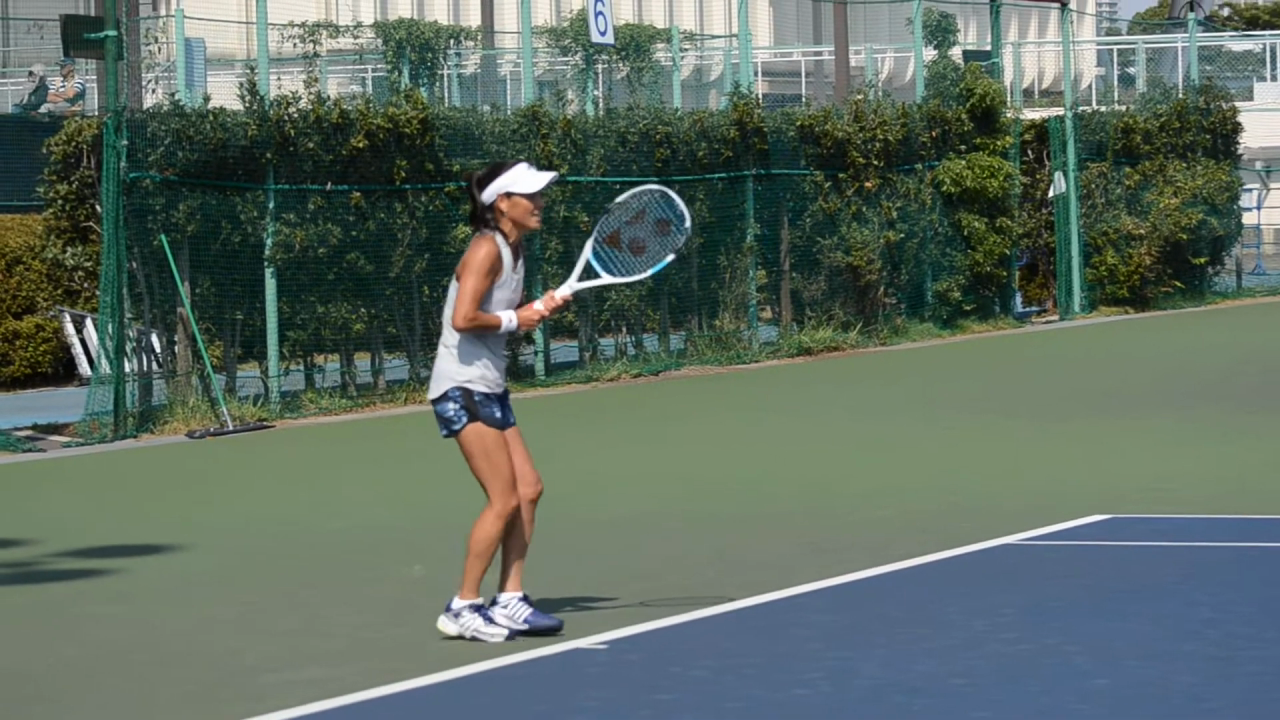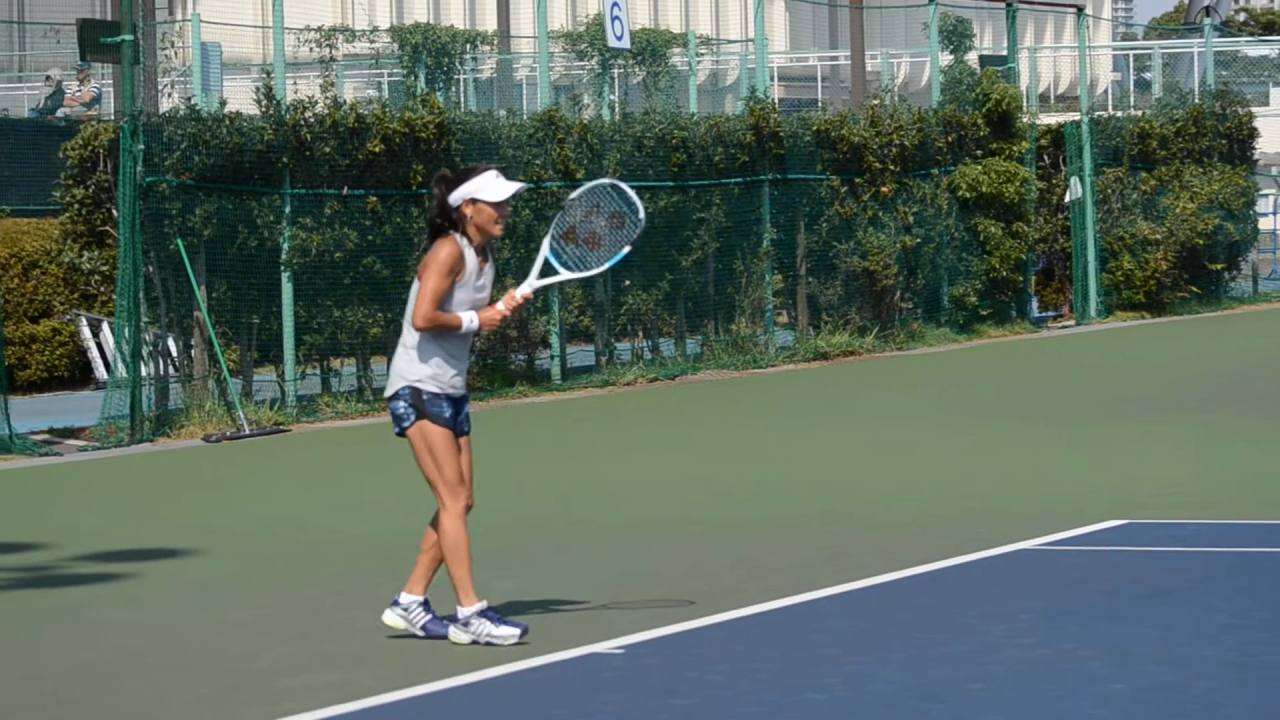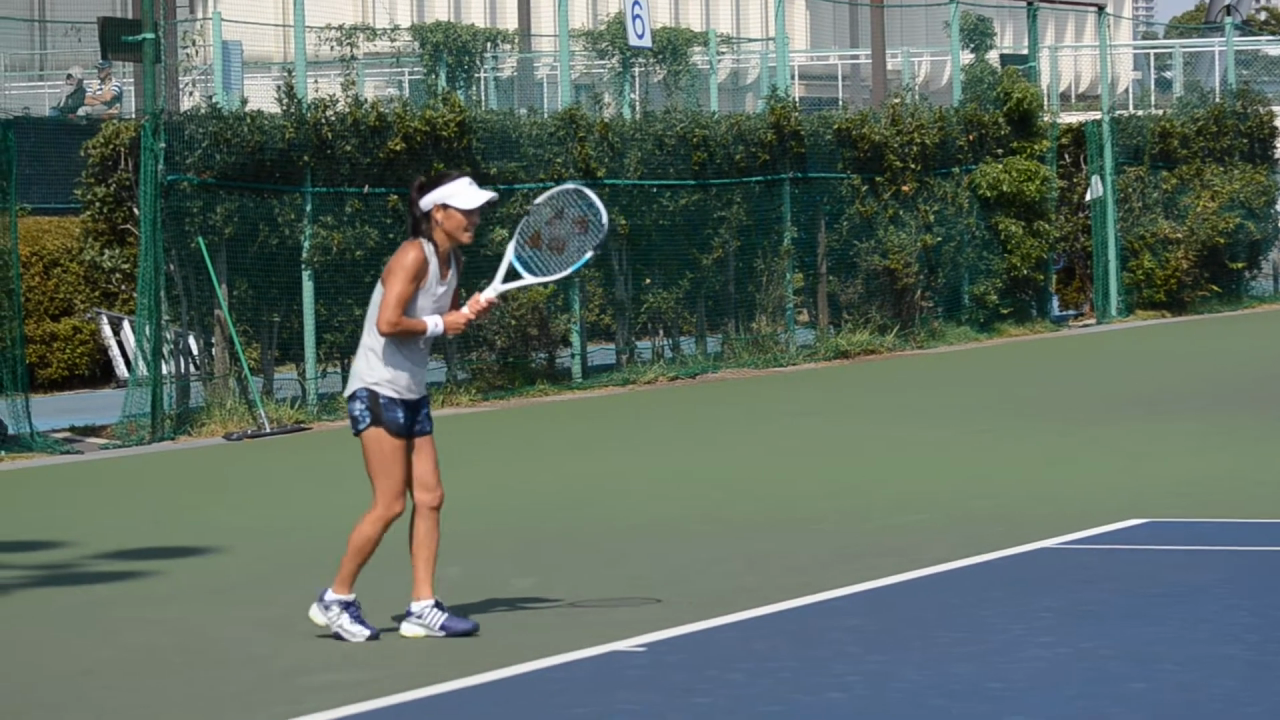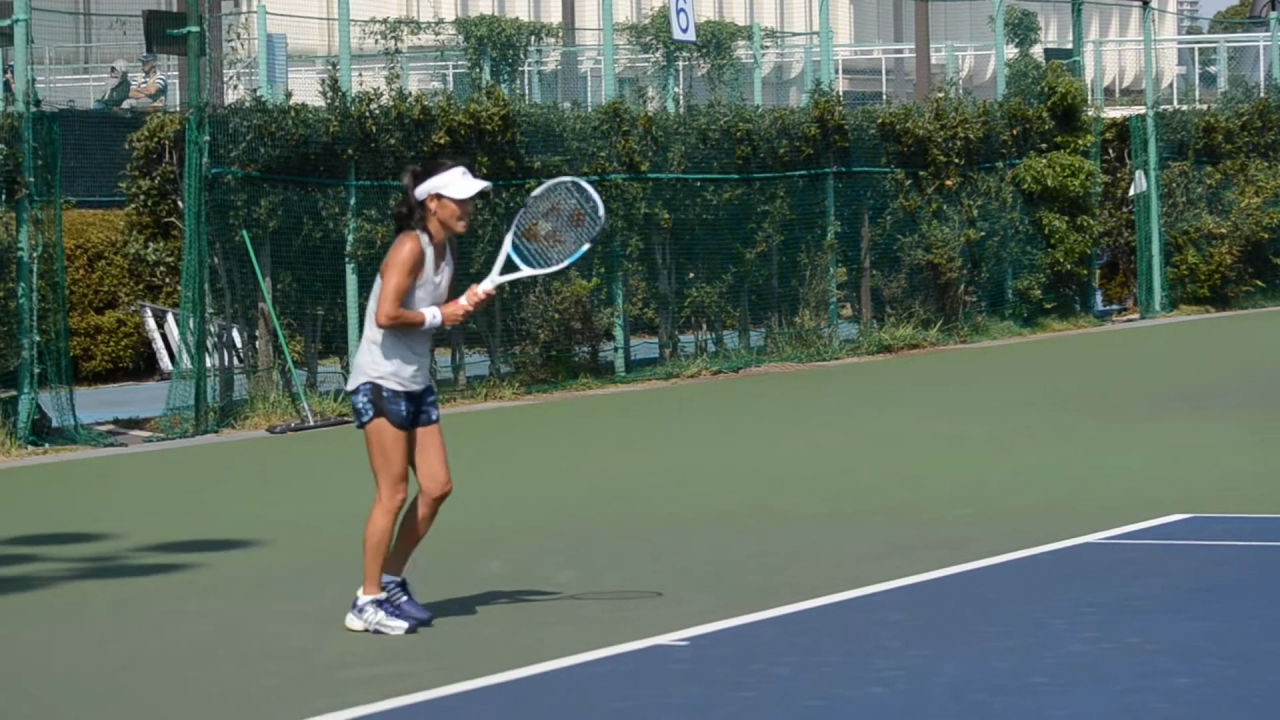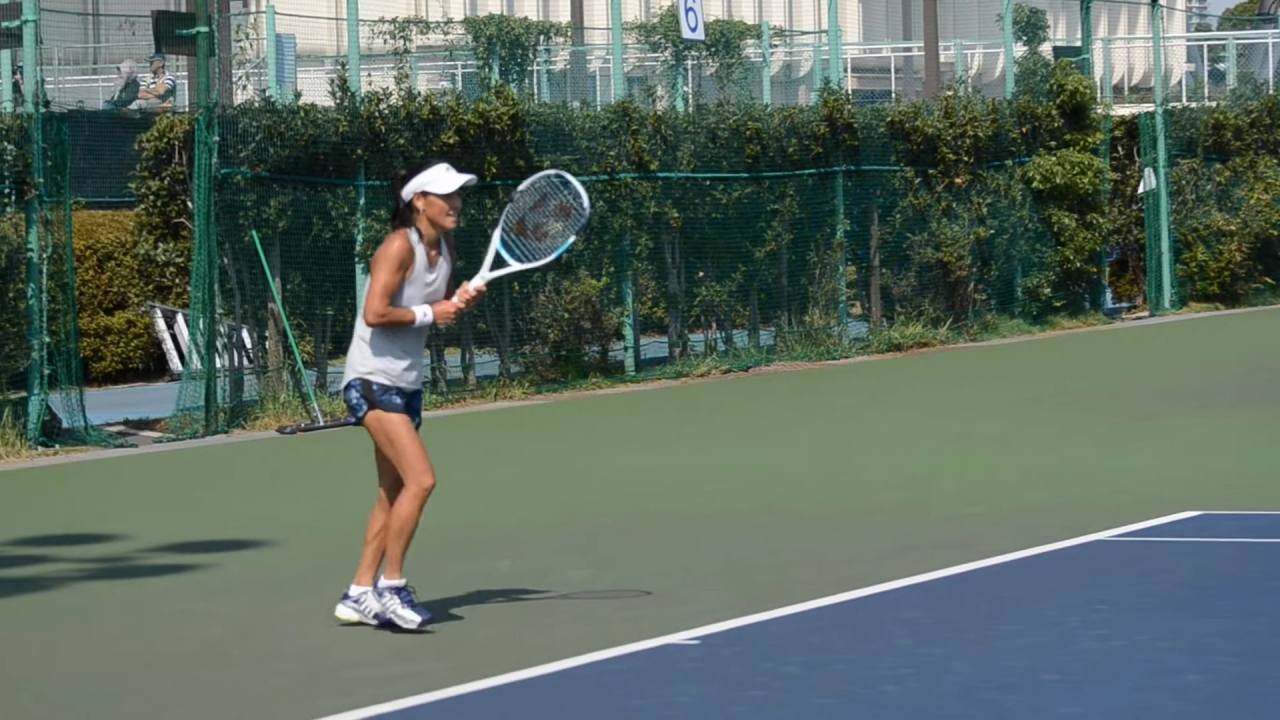
dt=0.3s
person 1, frame 1
left shoulder: (515, 249)
right shoulder: (485, 248)
right elbow: (462, 319)
left wrist: (542, 308)
right wrist: (514, 320)
left hip: (488, 387)
right hip: (463, 388)
left knee: (529, 490)
right knee: (504, 498)
left ankle: (510, 601)
right ankle: (464, 606)
person 1, frame 2
left shoulder: (485, 254)
right shoulder: (448, 250)
left elbow: (480, 316)
right elbow: (422, 318)
left wrist: (506, 308)
right wrist: (474, 321)
left hip: (451, 390)
right hip: (418, 387)
left knee: (457, 502)
right knee: (455, 499)
left ankle: (410, 602)
right ankle: (472, 610)
person 1, frame 3
left shoulder: (453, 259)
right shoulder: (414, 255)
right elbow: (387, 324)
left wrist: (469, 312)
right wrist: (440, 324)
left hip: (411, 392)
right hip: (377, 390)
left knee: (430, 498)
right knee: (390, 504)
left ankle: (424, 607)
right ankle: (336, 598)
person 1, frame 4
left shoulder: (447, 247)
right shoulder: (409, 246)
right elbow: (385, 316)
left wrist: (467, 303)
right wrist: (438, 316)
left hip: (415, 385)
right hip: (380, 383)
left knee: (438, 487)
right knee: (391, 494)
left ankle: (388, 582)
right ankle: (370, 601)
person 1, frame 5
left shoulder: (445, 246)
right shoulder: (399, 245)
left elbow: (438, 308)
right elbow: (374, 314)
left wrist: (460, 301)
right wrist: (429, 314)
left hip: (406, 382)
right hip: (373, 380)
left knee: (393, 495)
right knee: (421, 481)
left ankle: (361, 595)
right ankle: (391, 583)
